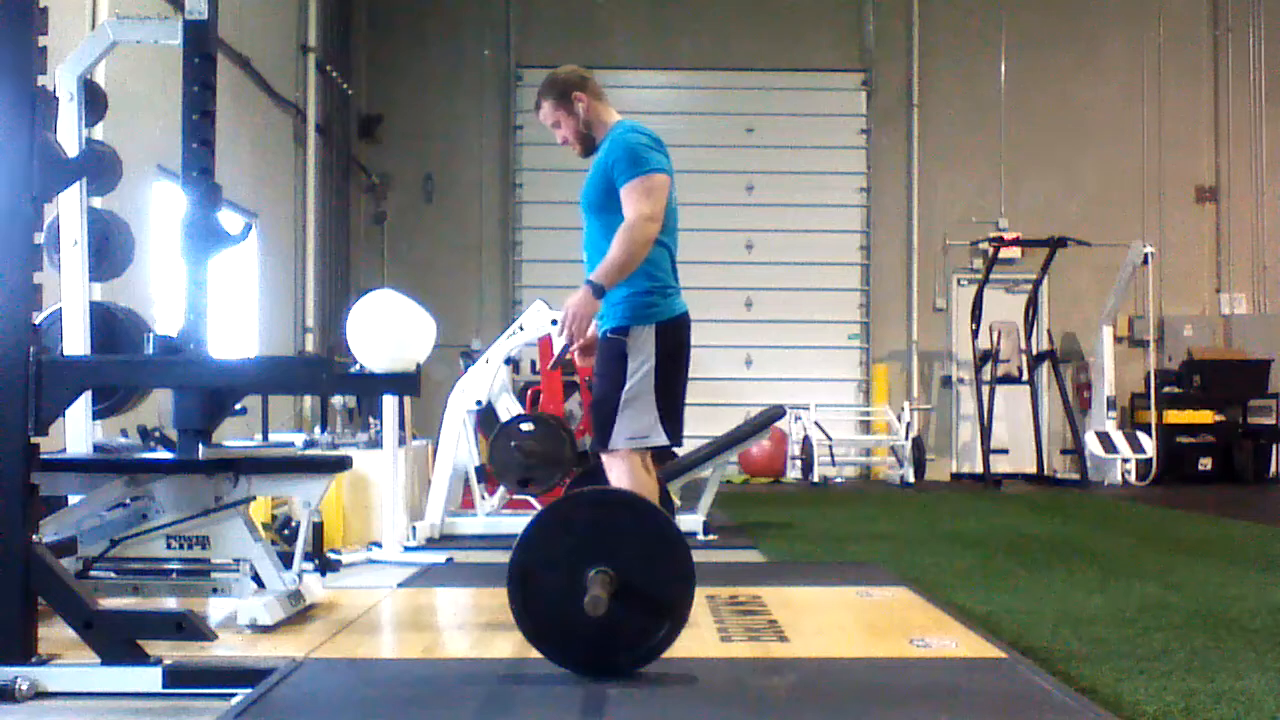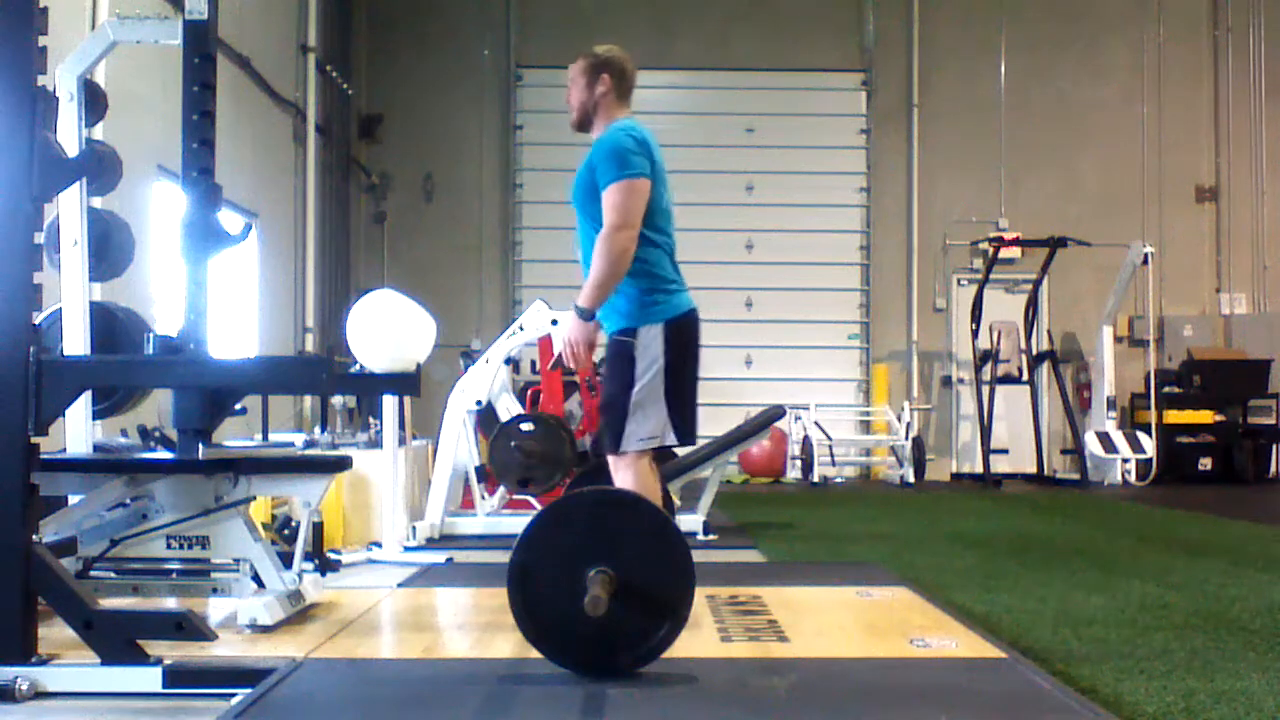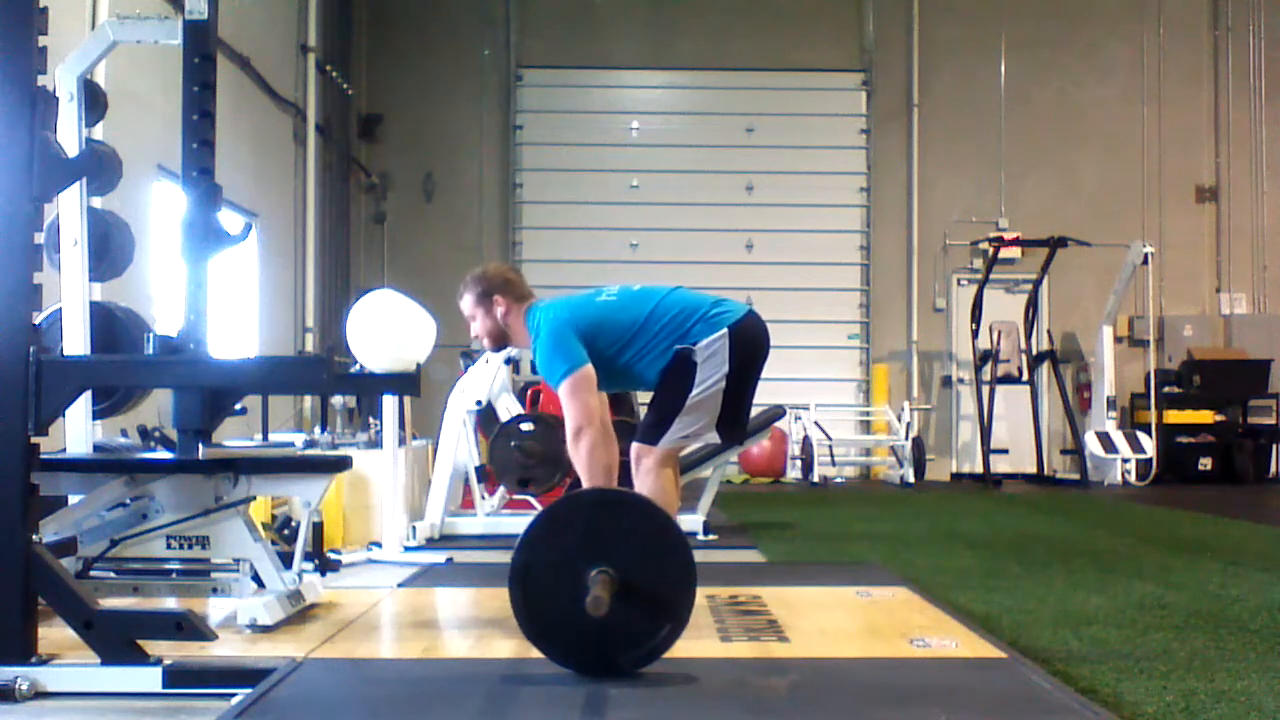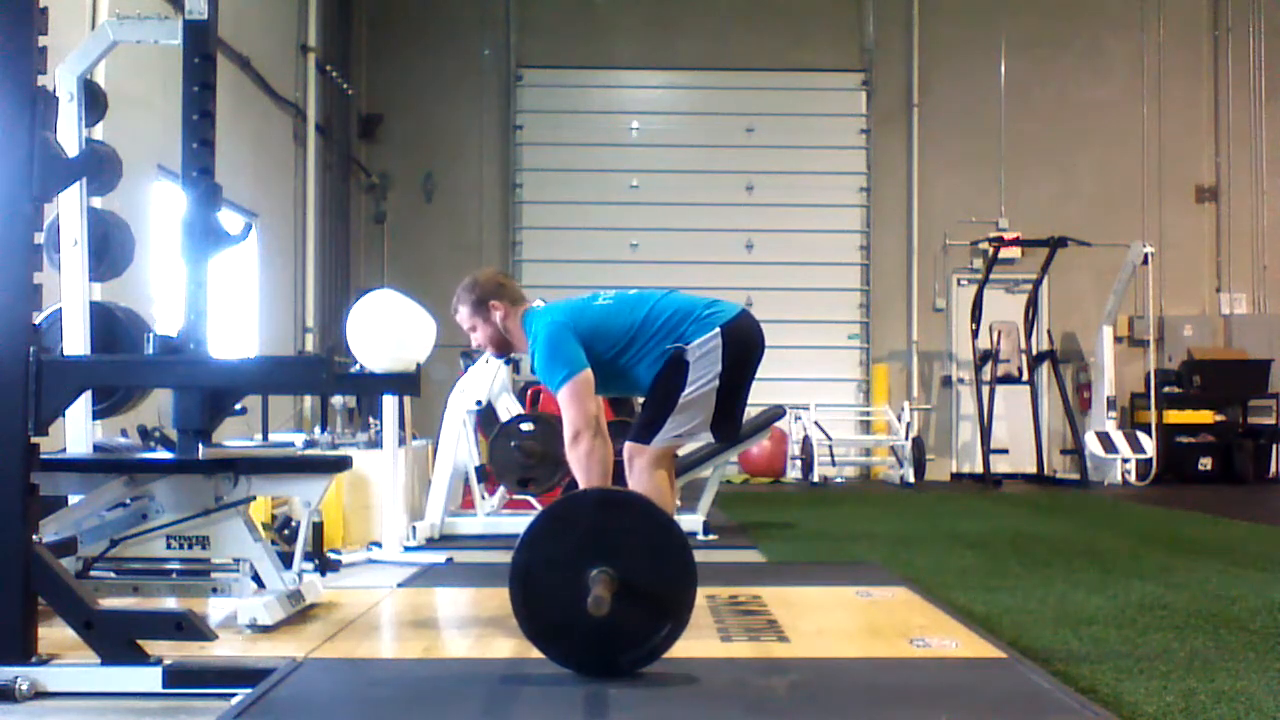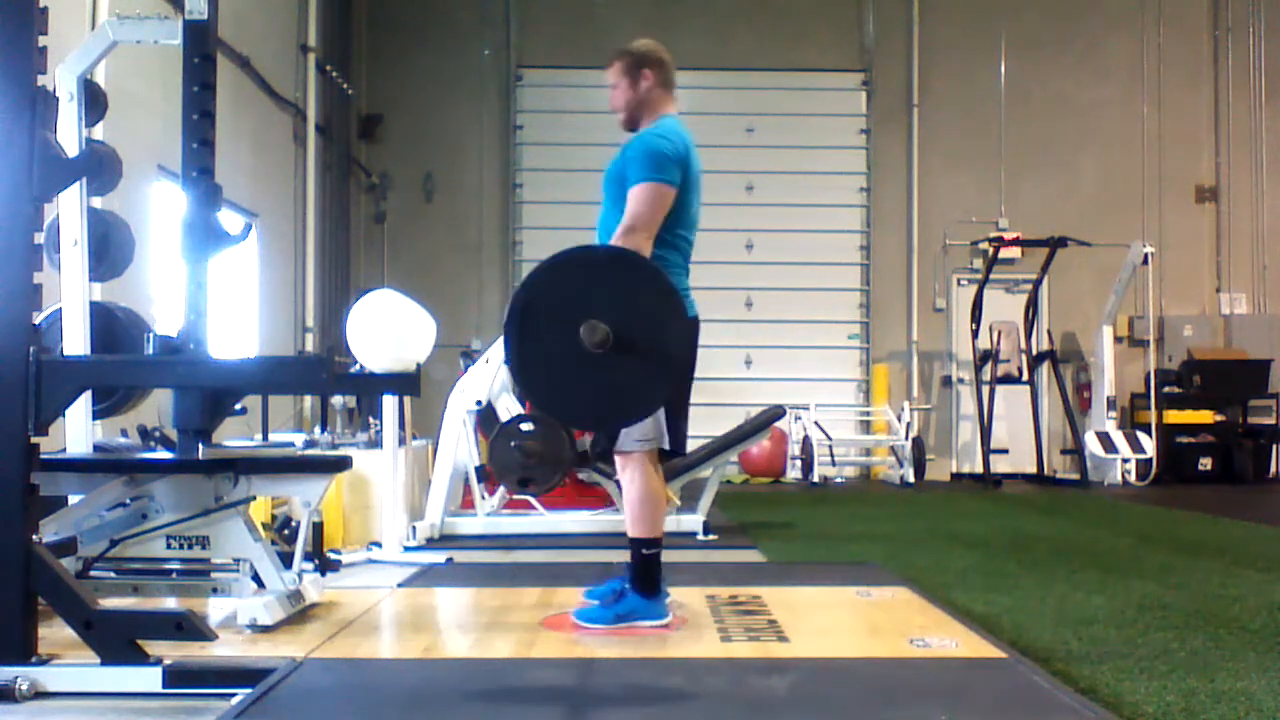
dt=1s
person 1, frame 1
left shoulder: (631, 143)
right shoulder: (613, 154)
left elbow: (644, 223)
left wrist: (592, 289)
right wrist: (597, 324)
left hip: (642, 322)
right hip: (633, 321)
left knee: (621, 448)
right knee: (627, 449)
person 1, frame 2
left shoulder: (616, 143)
right shoulder: (620, 144)
left elbow: (619, 234)
left wrist: (583, 312)
right wrist: (595, 315)
left hip: (646, 323)
right hip: (649, 320)
left knee: (629, 451)
right knee: (627, 451)
person 1, frame 3
left shoulder: (551, 331)
right shoulder: (557, 319)
left elbow: (583, 433)
right elbow: (600, 430)
left hip: (719, 338)
right hip: (732, 332)
left knee: (650, 456)
right knee: (656, 455)
person 1, frame 4
left shoulder: (549, 334)
right shoulder: (554, 322)
left elbow: (580, 435)
right elbow: (594, 433)
left hip: (715, 338)
right hip: (726, 333)
left knee: (643, 455)
right knee: (652, 454)
person 1, frame 5
left shoulder: (657, 143)
right shoulder: (665, 142)
left elbow: (635, 236)
left knee: (634, 455)
right knee: (636, 454)
left ankle: (646, 596)
right ankle: (642, 579)
